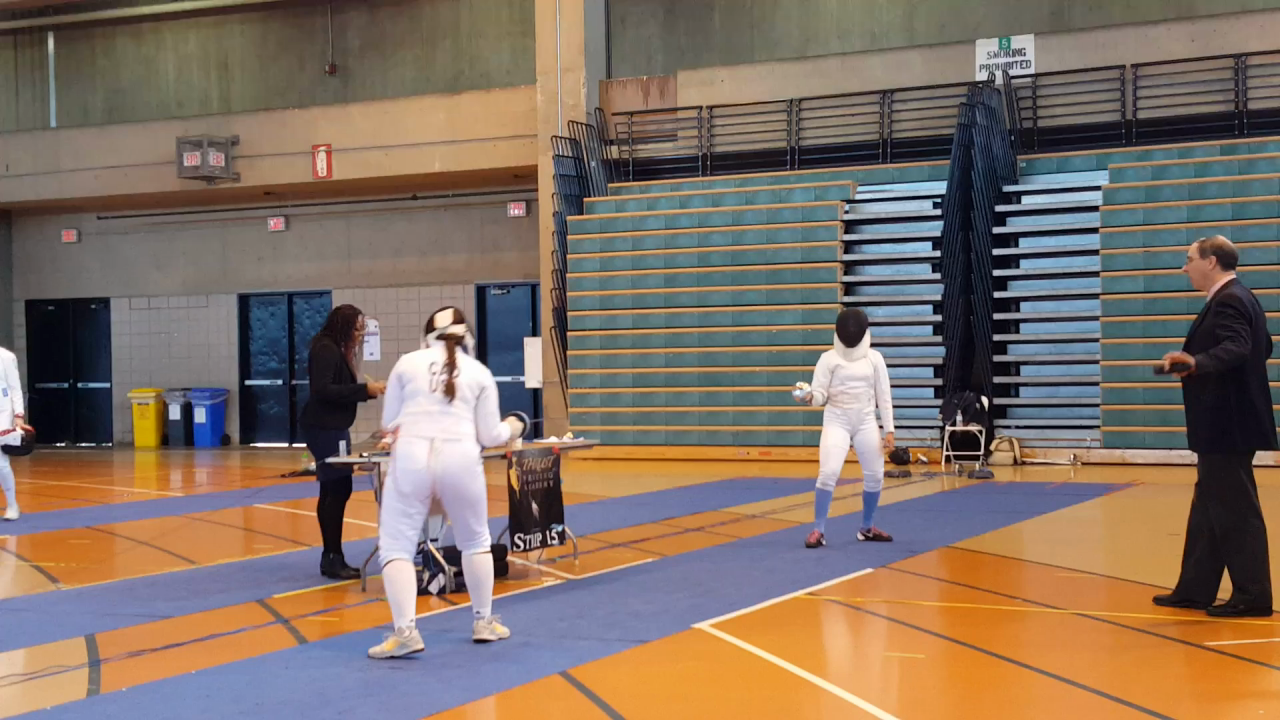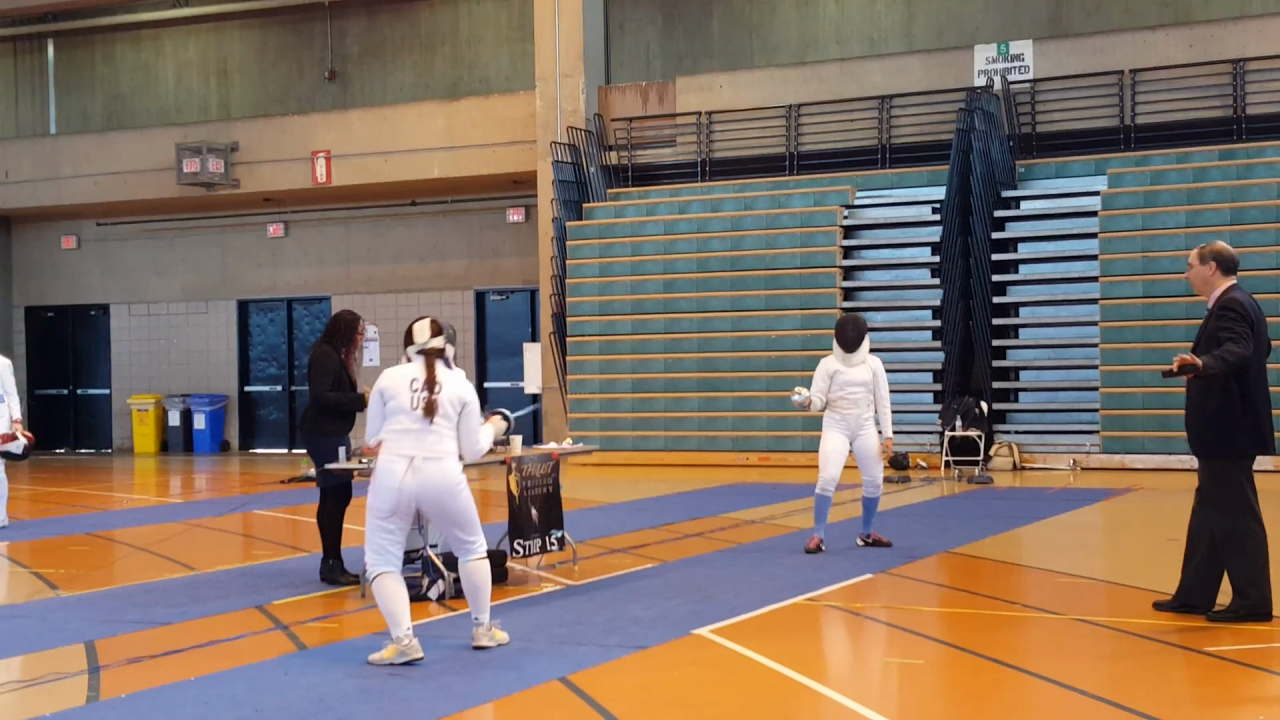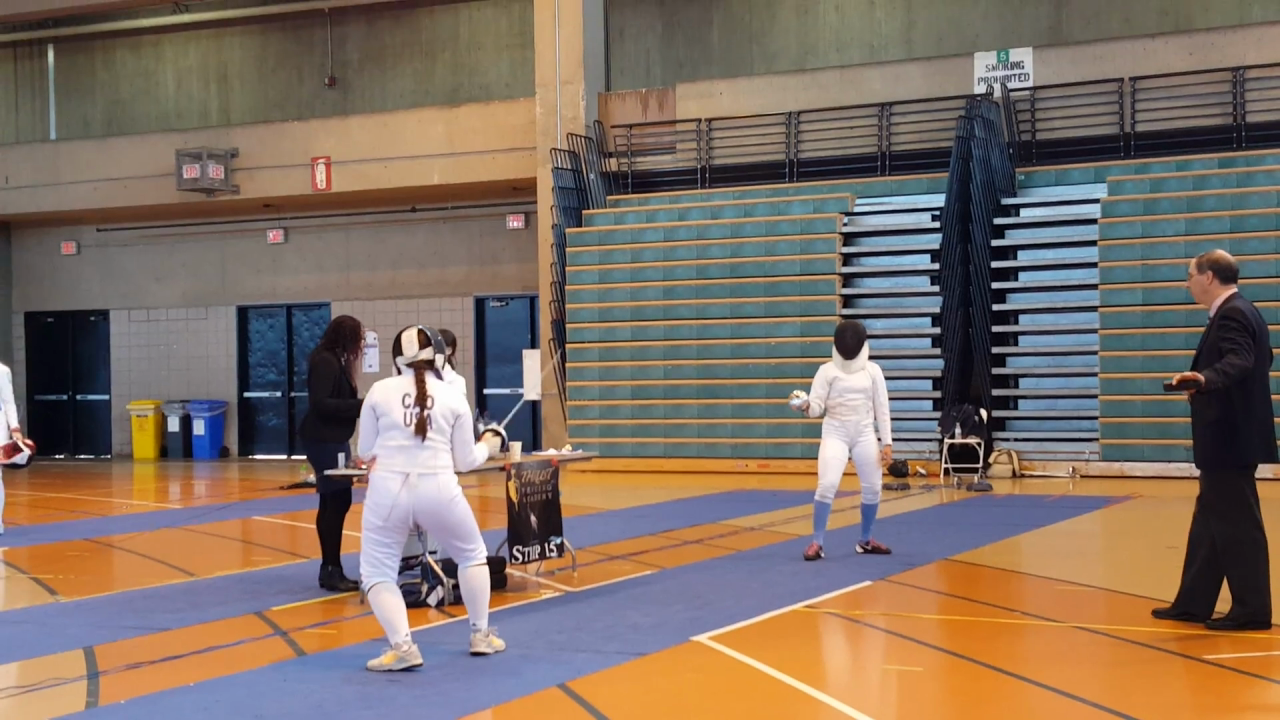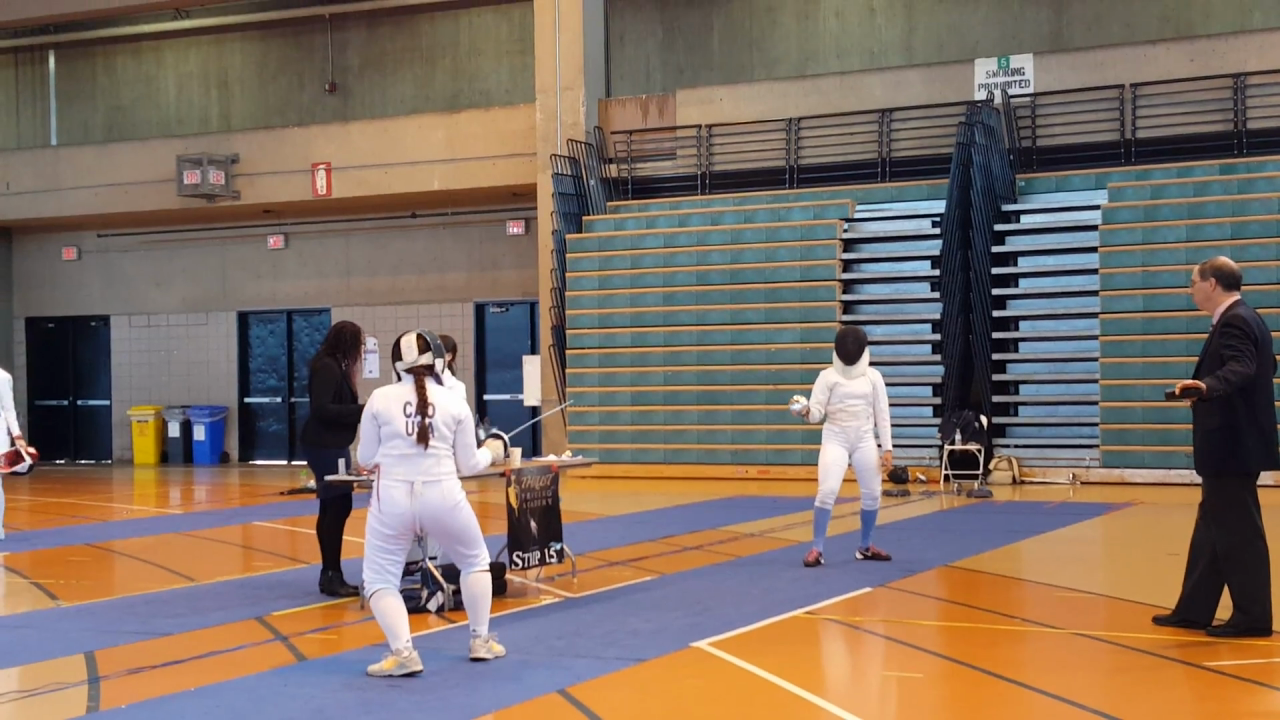
dt=0.2s
person 1, frame 1
left shoulder: (1228, 301)
right shoulder: (1237, 297)
left elbow: (1235, 348)
right elbow: (1263, 346)
left wrist: (1195, 363)
left hip: (1228, 425)
right hip: (1225, 423)
left knee: (1235, 510)
right knee: (1209, 507)
left ankle: (1253, 596)
right ankle: (1195, 589)
person 1, frame 2
left shoulder: (1230, 305)
right shoulder: (1237, 302)
left elbow: (1238, 350)
right elbow: (1260, 348)
left wrist: (1201, 364)
left hip: (1228, 430)
right hip: (1225, 428)
left knee: (1236, 515)
right knee: (1209, 512)
left ankle: (1253, 602)
right ankle: (1194, 595)
person 1, frame 3
left shoulder: (1232, 315)
right shoulder: (1239, 312)
left elbow: (1239, 360)
right elbow: (1259, 357)
left wrist: (1204, 379)
left hip: (1231, 439)
right hip: (1228, 437)
left knee: (1237, 523)
right knee: (1210, 520)
left ankle: (1252, 609)
right ankle: (1193, 603)
person 1, frame 4
left shoulder: (1234, 322)
right shoulder: (1243, 318)
left elbow: (1241, 368)
left wrist: (1206, 386)
left hip: (1234, 445)
right hip: (1231, 443)
left knee: (1239, 531)
right knee: (1212, 527)
right ankle: (1194, 610)
person 2, frame 1
left shoulder: (407, 362)
right shoulder: (479, 372)
left elbow: (389, 424)
right elbow: (488, 436)
right wrist: (512, 428)
left hip: (412, 459)
right hip: (459, 460)
left knee: (395, 548)
right knee: (475, 541)
left ankle: (405, 632)
right ankle: (484, 622)
person 2, frame 2
left shoulder: (388, 377)
right shoulder: (461, 385)
left elbow: (373, 438)
right elbow: (471, 450)
right wrist: (493, 429)
left hip: (393, 475)
right hip: (442, 476)
left knee: (382, 564)
right knee: (472, 548)
left ankle: (403, 640)
right ankle: (482, 628)
person 2, frame 3
left shoulder: (379, 391)
right shoulder: (453, 396)
left elbow: (365, 451)
right elbow: (465, 460)
right wrist: (488, 446)
left hip: (388, 490)
right hip: (437, 489)
left knee: (377, 576)
right knee: (471, 555)
left ankle: (402, 646)
right ankle: (480, 635)
person 2, frame 4
left shoulder: (379, 398)
right shoulder: (454, 401)
left elbow: (366, 459)
right elbow: (468, 464)
right wrist: (491, 452)
left hip: (393, 498)
right hip: (442, 496)
left knee: (379, 582)
right knee: (474, 561)
left ankle: (403, 653)
right ankle: (480, 640)
person 3, frame 1
left shoulder: (337, 350)
right shoulder: (325, 350)
left elbow: (339, 388)
right elbow: (322, 390)
left wrist: (368, 390)
right wrist: (364, 389)
left hip: (333, 428)
right hip: (323, 428)
left knee: (332, 491)
right knee: (338, 490)
left ankle: (331, 557)
right ankle: (333, 559)
person 3, frame 2
left shoulder: (336, 356)
right shoulder: (325, 355)
right elbow: (320, 397)
left wrist: (364, 398)
right wrist: (361, 399)
left hip: (332, 433)
right hip: (323, 434)
left knee: (332, 497)
right knee: (339, 495)
left ankle: (330, 563)
right ankle: (333, 564)
person 3, frame 3
left shoulder: (337, 361)
right shoulder: (326, 362)
right elbow: (320, 403)
left wrist: (363, 405)
right wrist: (361, 406)
left hip: (332, 439)
right hip: (323, 441)
left knee: (331, 504)
right knee: (338, 502)
left ankle: (330, 569)
right ankle: (332, 571)
person 3, frame 4
left shoulder: (337, 367)
right shoulder: (327, 367)
right elbow: (322, 409)
left wrist: (364, 410)
right wrist: (362, 411)
left hip: (332, 445)
right hip: (324, 446)
left knee: (332, 509)
right knee: (338, 507)
left ankle: (331, 574)
right ankle: (332, 576)
person 4, frame 1
left shoulder: (874, 358)
right shoulder: (829, 358)
left elbow: (884, 396)
right elbow: (820, 396)
left wrist: (889, 430)
right wrist: (809, 397)
left hip: (866, 423)
right hip: (836, 422)
left knee: (875, 476)
right knee: (828, 474)
left ankle: (866, 528)
right ankle: (818, 530)
person 4, frame 2
left shoulder: (874, 363)
right shoulder: (828, 364)
left elbow: (883, 402)
right elbow: (819, 401)
left wrist: (888, 435)
right wrist: (807, 402)
left hip: (865, 428)
right hip: (835, 428)
left knee: (874, 482)
right knee: (828, 480)
left ankle: (866, 534)
right ankle: (818, 536)
person 4, frame 3
left shoulder: (873, 370)
right shoulder: (827, 370)
left elbow: (882, 408)
right elbow: (817, 408)
left wrist: (887, 442)
right wrist: (806, 407)
left hip: (864, 435)
right hip: (835, 434)
left knee: (872, 489)
right knee: (827, 486)
left ankle: (865, 540)
right ankle: (817, 543)
person 4, frame 4
left shoulder: (873, 376)
right shoulder: (827, 376)
left elbow: (882, 414)
right elbow: (817, 413)
left wrist: (887, 448)
right wrist: (806, 411)
left hip: (864, 440)
right hip: (835, 439)
left knee: (872, 495)
right knee: (827, 492)
left ankle: (865, 547)
right ankle: (817, 549)
